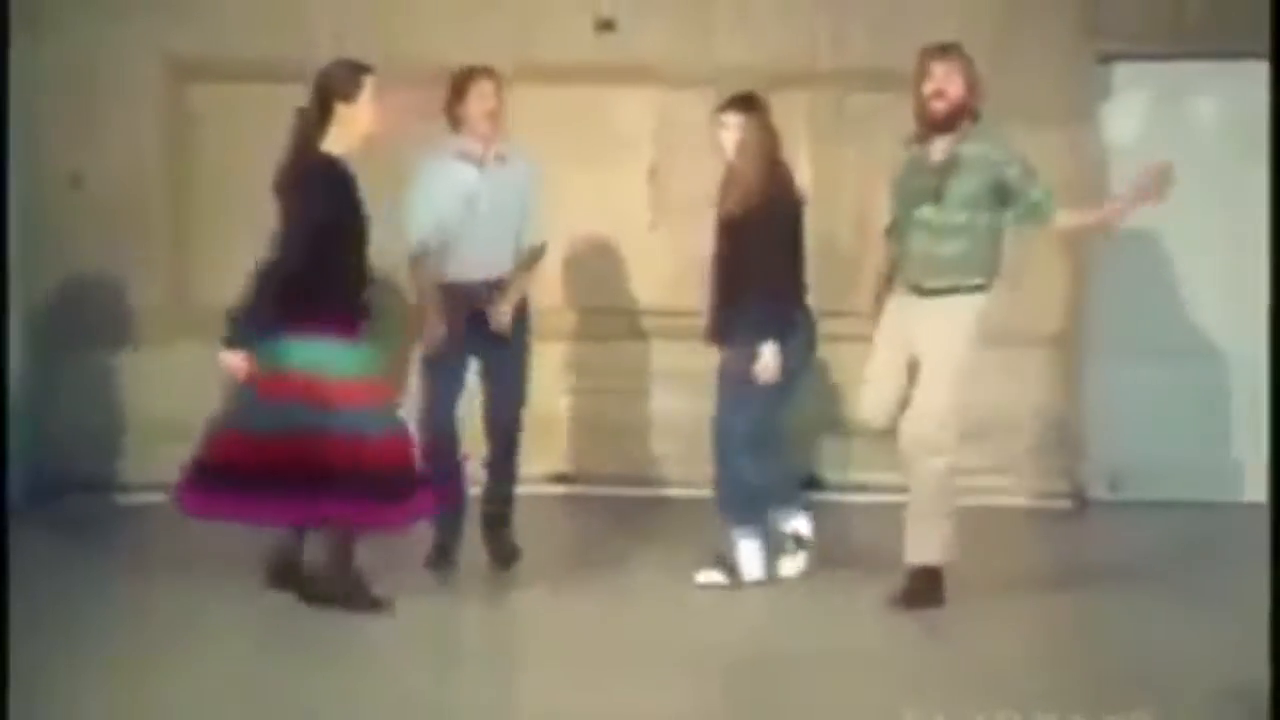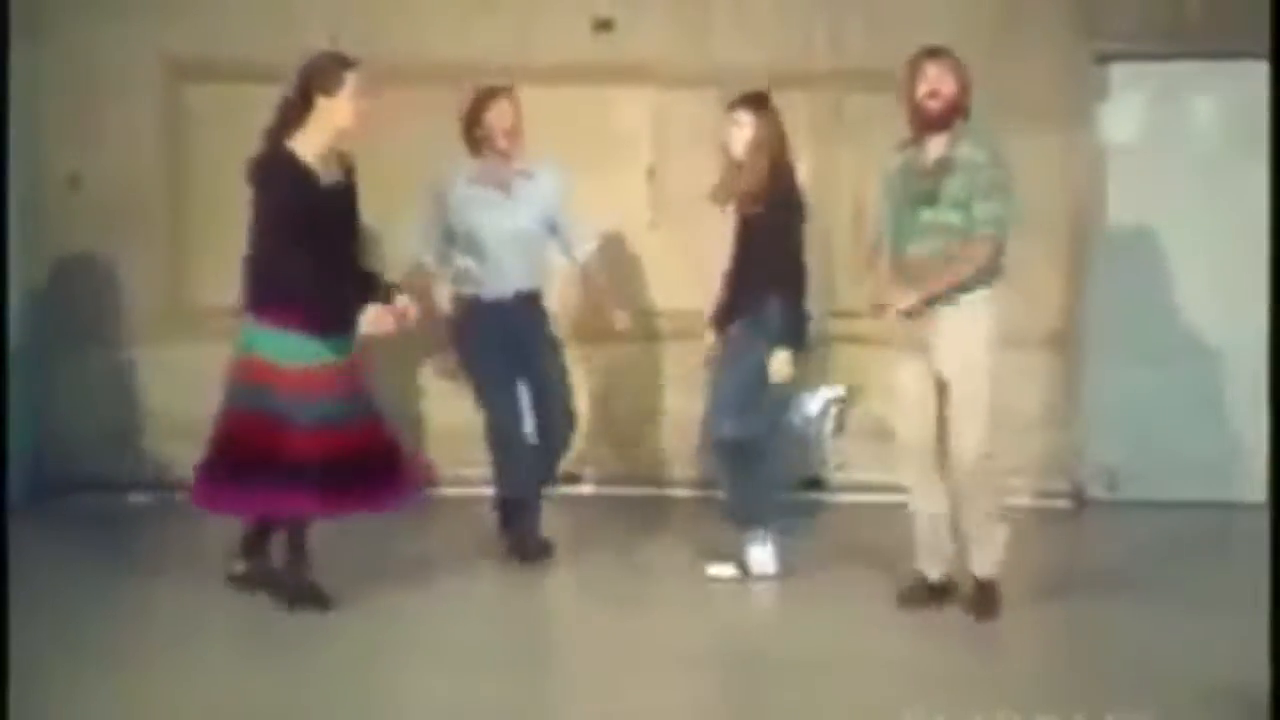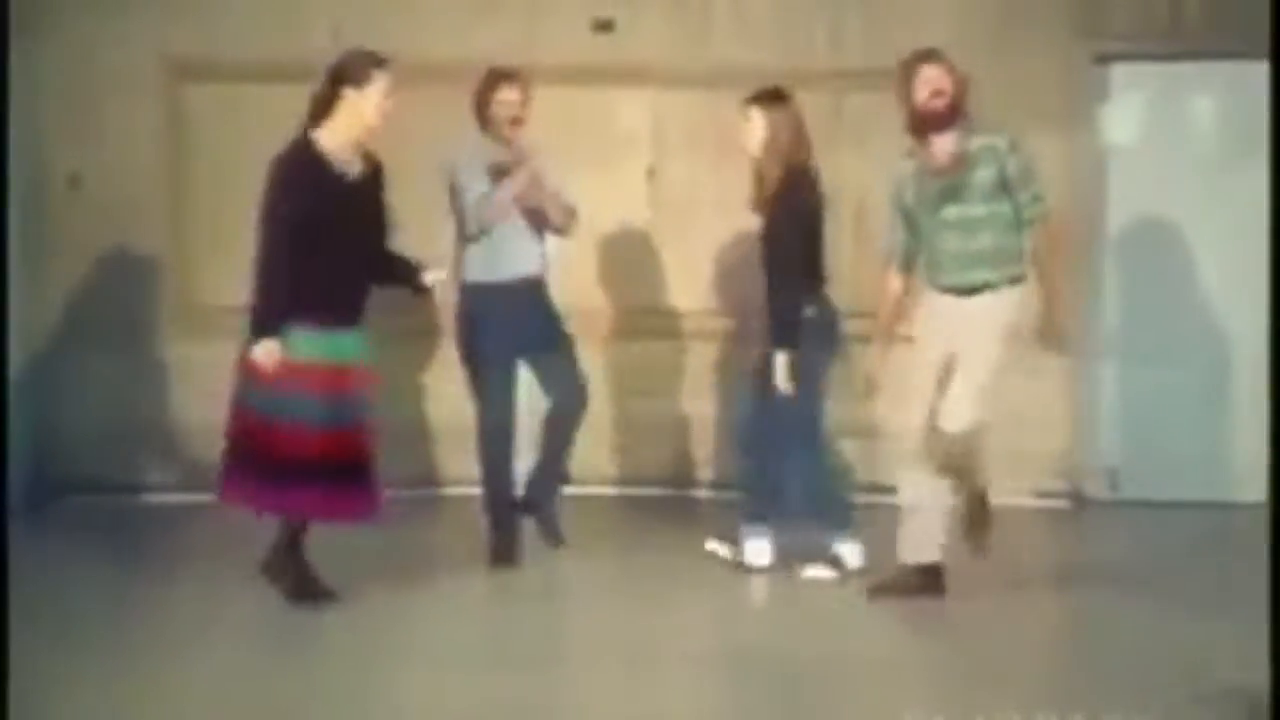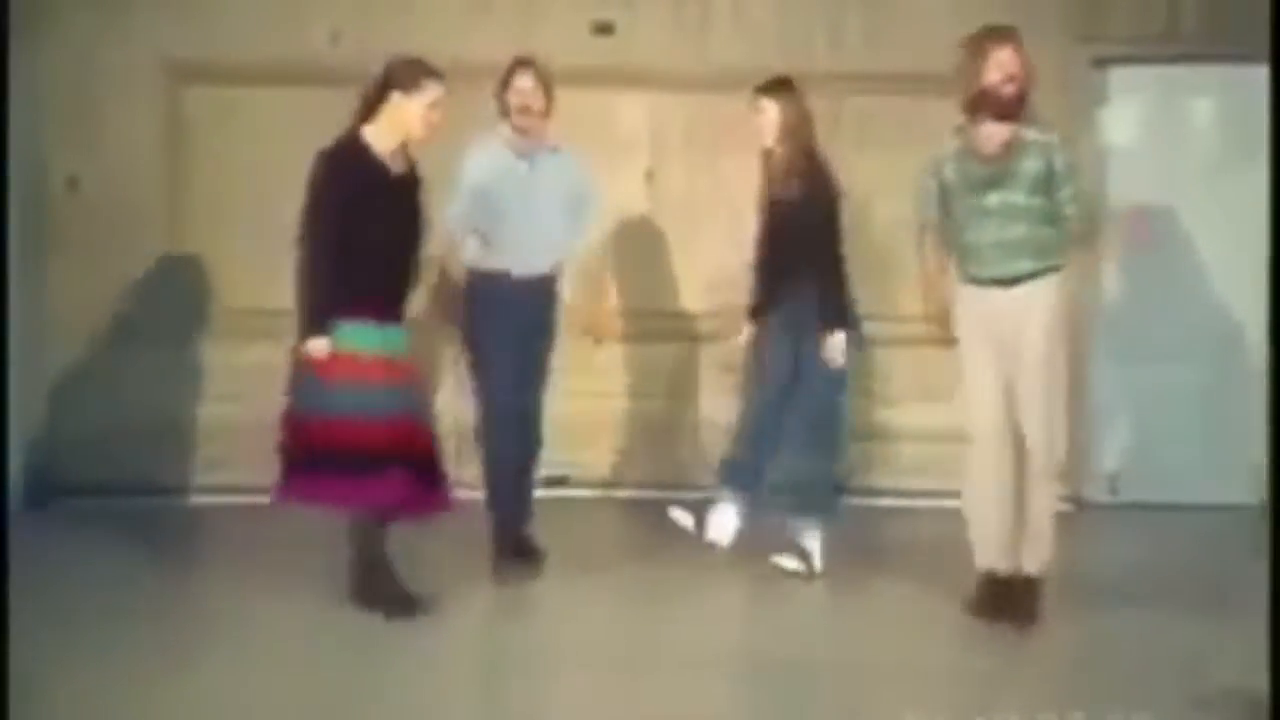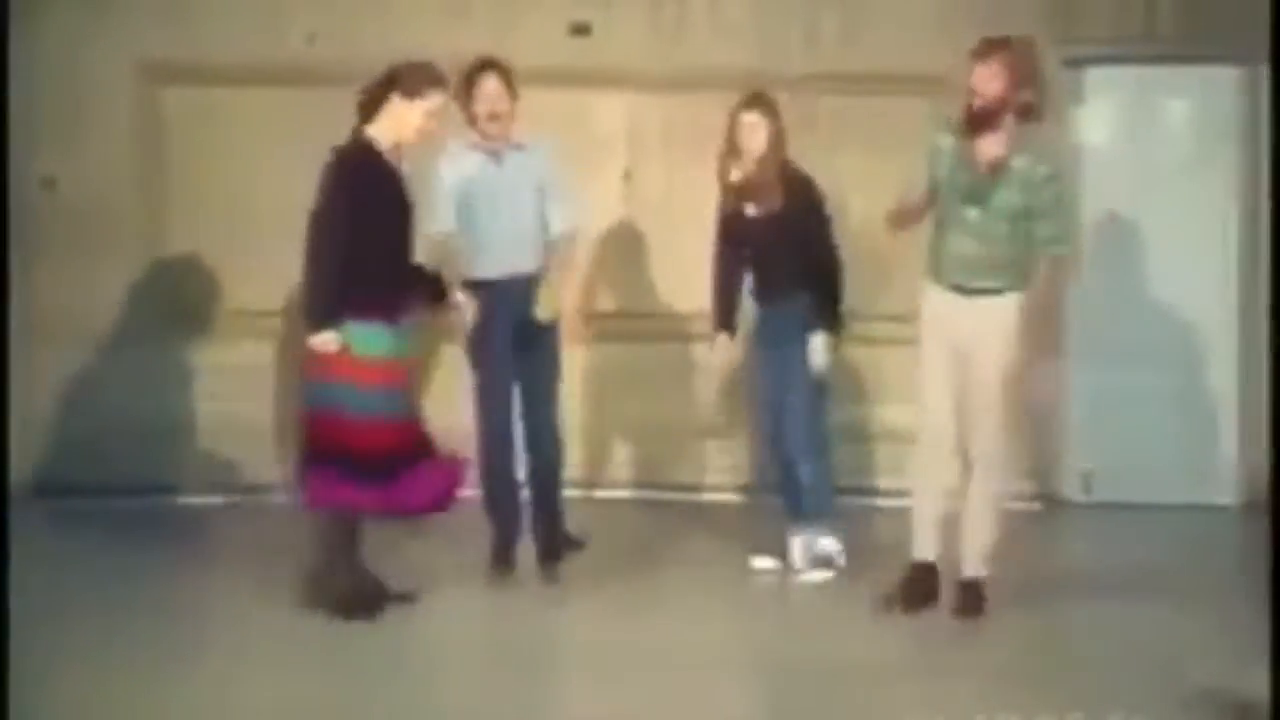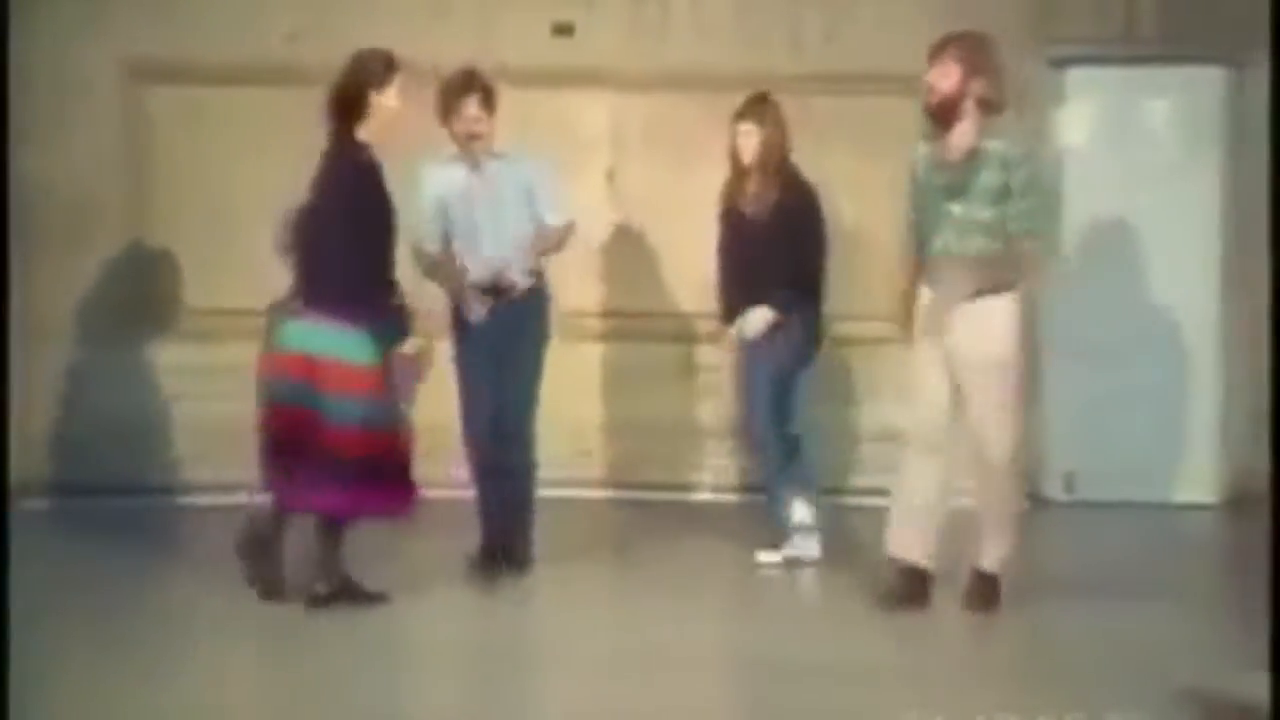
dt=0.5s
person 1, frame 1
left shoulder: (994, 156)
right shoulder: (911, 161)
left elbow: (1049, 214)
left wrist: (1125, 204)
right wrist: (870, 309)
left hip: (957, 308)
right hip: (905, 302)
left knee: (923, 433)
right knee: (872, 409)
left ankle: (926, 568)
person 1, frame 2
left shoulder: (982, 159)
right shoulder: (899, 167)
left elbow: (987, 250)
right elbow: (886, 248)
left wrist: (921, 290)
right wrist: (892, 292)
left hip: (965, 314)
right hip: (915, 320)
left knee: (968, 450)
right knee: (914, 444)
left ankle: (985, 573)
right ankle: (934, 571)
person 1, frame 3
left shoulder: (1000, 149)
right shoulder: (908, 178)
left elbow: (1038, 225)
right elbow: (899, 263)
left wrist: (1050, 301)
right wrist: (880, 341)
left hip: (994, 304)
right hip: (939, 308)
left knee: (952, 424)
right knee: (908, 429)
left ankle: (972, 487)
right ankle: (921, 561)
person 1, frame 4
left shoulder: (1045, 146)
right shoulder: (950, 153)
left elbow: (1071, 221)
right elbow: (933, 229)
right wrist: (937, 286)
left hip: (1036, 296)
right hip: (974, 300)
left knee: (1041, 432)
right knee: (987, 430)
left ankle: (1028, 571)
right ankle: (995, 570)
person 1, frame 5
left shoulder: (1034, 173)
right shoulder: (946, 146)
left elbow: (1047, 261)
right wrist: (906, 213)
left hip: (995, 311)
right hip: (940, 303)
left knee: (985, 445)
right knee: (937, 436)
left ankle: (973, 575)
right ankle: (923, 565)
person 1, frame 6
left shoulder: (1008, 158)
right shoulder: (924, 157)
left elbow: (1025, 248)
left wrist: (977, 275)
right wrist: (911, 298)
left hip: (990, 310)
right hip: (935, 309)
left knee: (994, 446)
right knee: (925, 435)
left ankle: (990, 567)
right ankle: (911, 566)
person 2, frame 1
left shoulder: (320, 173)
right shoulder: (326, 179)
right elbow: (286, 262)
right wrist: (242, 335)
left hip: (303, 334)
right hip: (322, 338)
left knee: (305, 451)
right knee: (358, 447)
left ankle: (289, 556)
right ankle: (341, 575)
person 2, frame 2
left shoulder: (340, 167)
right shoulder: (278, 170)
right elbow: (284, 260)
left wrist: (381, 294)
right wrist: (352, 315)
left hip: (320, 326)
right hip: (285, 327)
left knee: (316, 442)
right knee: (298, 443)
left ankle: (251, 556)
right ankle: (293, 565)
person 2, frame 3
left shoulder: (370, 170)
right shoulder: (297, 164)
right elbow: (275, 251)
left wrist: (416, 275)
right wrist: (267, 331)
left hip: (344, 328)
right hip: (299, 328)
left knee: (334, 445)
right knee: (295, 446)
left ankle: (291, 552)
right ankle: (289, 559)
person 2, frame 4
left shoulder: (407, 172)
right shoulder: (341, 162)
right elbow: (316, 247)
right wrist: (316, 326)
left hip: (385, 325)
right hip: (347, 325)
left knee: (394, 445)
right knee: (363, 444)
left ankle: (369, 569)
right ankle: (372, 569)
person 2, frame 5
left shoulder: (383, 164)
right shoulder: (354, 163)
right elbow: (325, 241)
left wrist: (436, 289)
right wrist: (322, 320)
left hip: (378, 324)
right hip: (354, 326)
left knee: (375, 447)
right knee: (358, 445)
left ankle: (349, 570)
right ankle: (336, 572)
person 2, frame 6
left shoulder: (346, 162)
right shoulder: (355, 167)
right elbow: (361, 262)
right wrist: (395, 328)
left hip: (320, 325)
right hip: (340, 331)
left knee: (341, 452)
right knee: (346, 450)
left ankle: (328, 573)
right ankle: (281, 541)
person 3, frame 1
left shoulder: (519, 169)
right shoulder: (434, 169)
left elbow: (531, 244)
right elbow: (421, 247)
left wrist: (513, 295)
right wrist: (430, 310)
left hip: (504, 300)
right hip: (449, 300)
left knee: (505, 415)
right knee: (437, 418)
left ankle: (498, 523)
right ankle: (448, 525)
person 3, frame 2
left shoulder: (544, 182)
right shoulder: (456, 190)
left elbow: (576, 247)
right elbow: (433, 257)
right wrist: (431, 297)
left hip: (527, 311)
right hip: (478, 317)
left knee: (558, 418)
right knee: (505, 422)
left ankle: (520, 507)
right ankle: (518, 523)
person 3, frame 3
left shoulder: (535, 162)
right shoulder: (466, 165)
left elbow: (566, 222)
right elbow: (473, 221)
left wrist: (539, 181)
right wrist: (515, 182)
left hip: (531, 295)
right hip: (484, 300)
left knee: (571, 394)
right knee: (496, 417)
left ankle: (539, 495)
right ankle: (503, 529)
person 3, frame 4
left shoulder: (568, 163)
right shoulder: (480, 157)
left elbow: (585, 230)
right elbow: (453, 229)
left hip: (539, 294)
right hip: (490, 293)
left knee: (527, 415)
right knee: (499, 412)
left ankle: (516, 527)
right ankle: (504, 535)
person 3, frame 5
left shoulder: (538, 158)
right shoulder: (453, 163)
left elbow: (561, 232)
right elbow: (443, 236)
left wrist: (553, 282)
right wrist: (458, 293)
left hip: (535, 294)
right hip: (483, 297)
left knee: (543, 416)
right knee: (495, 420)
left ankle: (550, 532)
right ankle: (504, 538)
person 3, frame 6
left shoulder: (524, 168)
right shoulder: (436, 177)
left elbow: (561, 229)
right elbow: (428, 254)
left wrist: (528, 257)
right wrist: (461, 292)
left hip: (524, 301)
right hip: (474, 307)
left knee: (515, 416)
right knee: (479, 423)
left ankle: (515, 534)
right ankle: (495, 537)
person 4, frame 1
left shoulder: (777, 194)
right shoulder: (734, 194)
left elbow: (788, 272)
left wrist: (774, 341)
right wrist: (721, 336)
left hip: (780, 334)
right hip: (743, 332)
left knee: (744, 434)
right knee: (734, 437)
left ankle: (791, 520)
right ankle: (749, 554)
person 4, frame 2
left shoulder: (778, 193)
right shoulder: (750, 192)
left elbow: (790, 273)
left wrist: (787, 344)
right wrist: (720, 324)
left hip: (770, 327)
right hip: (749, 325)
left knee: (728, 418)
right knee: (744, 436)
right ankle: (759, 552)
person 4, frame 3
left shoulder: (792, 190)
right shoulder: (787, 188)
left elbow: (792, 272)
left wrist: (783, 347)
left hip: (802, 324)
right hip: (797, 323)
left knee: (795, 435)
right knee: (764, 432)
left ankle: (843, 547)
right ankle: (757, 543)
person 4, frame 4
left shoulder: (811, 180)
right shoulder: (779, 179)
left elbow: (828, 256)
left wrist: (837, 324)
right wrist: (756, 315)
left hip: (820, 316)
right hip: (784, 315)
left knee: (812, 422)
right knee: (762, 414)
left ankle: (810, 540)
right ankle: (723, 517)
person 4, frame 5
left shoulder: (797, 189)
right shoulder: (734, 197)
left elbow: (825, 261)
right elbow: (728, 265)
left wrist: (825, 327)
right wrist: (723, 325)
left hip: (803, 318)
right hip: (769, 319)
left knee: (801, 429)
right knee: (774, 431)
left ankle: (826, 542)
right ankle: (800, 539)
person 4, frame 6
left shoulder: (796, 194)
right shoulder: (736, 195)
left elbow: (810, 265)
left wrist: (773, 309)
right wrist: (732, 316)
left hip: (789, 320)
right hip: (757, 321)
left knee: (763, 418)
right knee: (764, 421)
left ankle: (798, 515)
right ankle: (799, 532)
